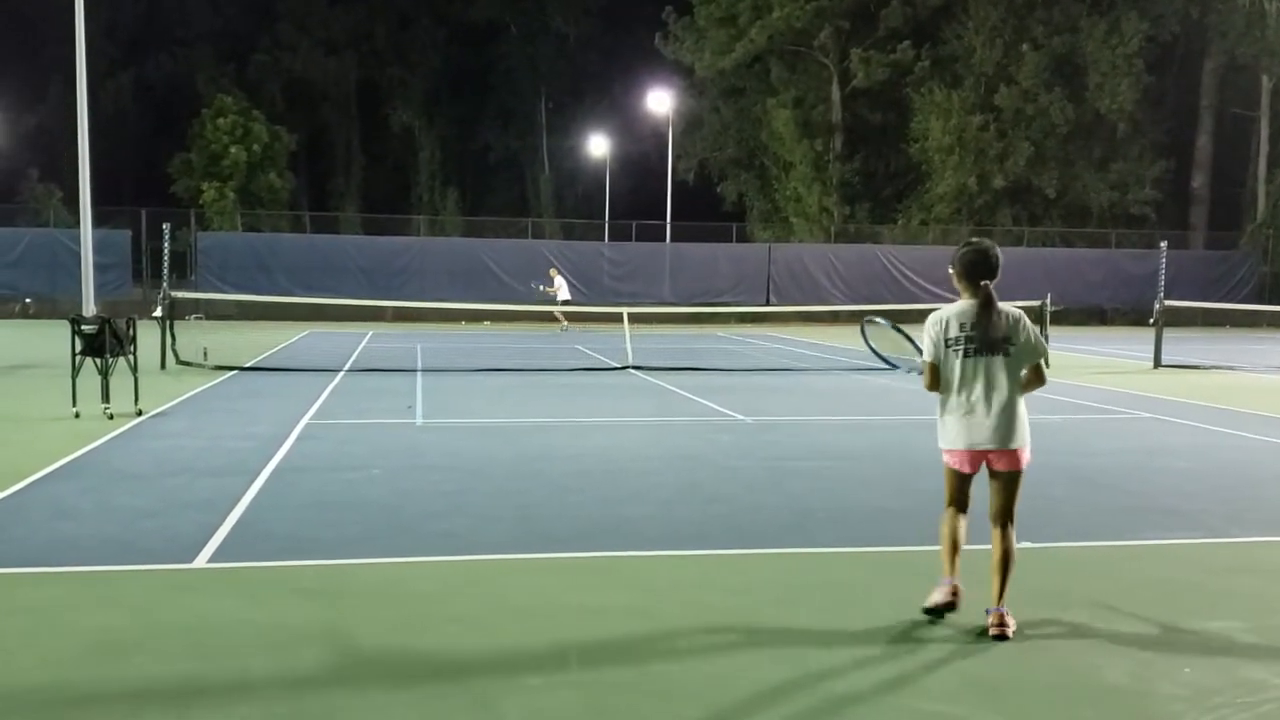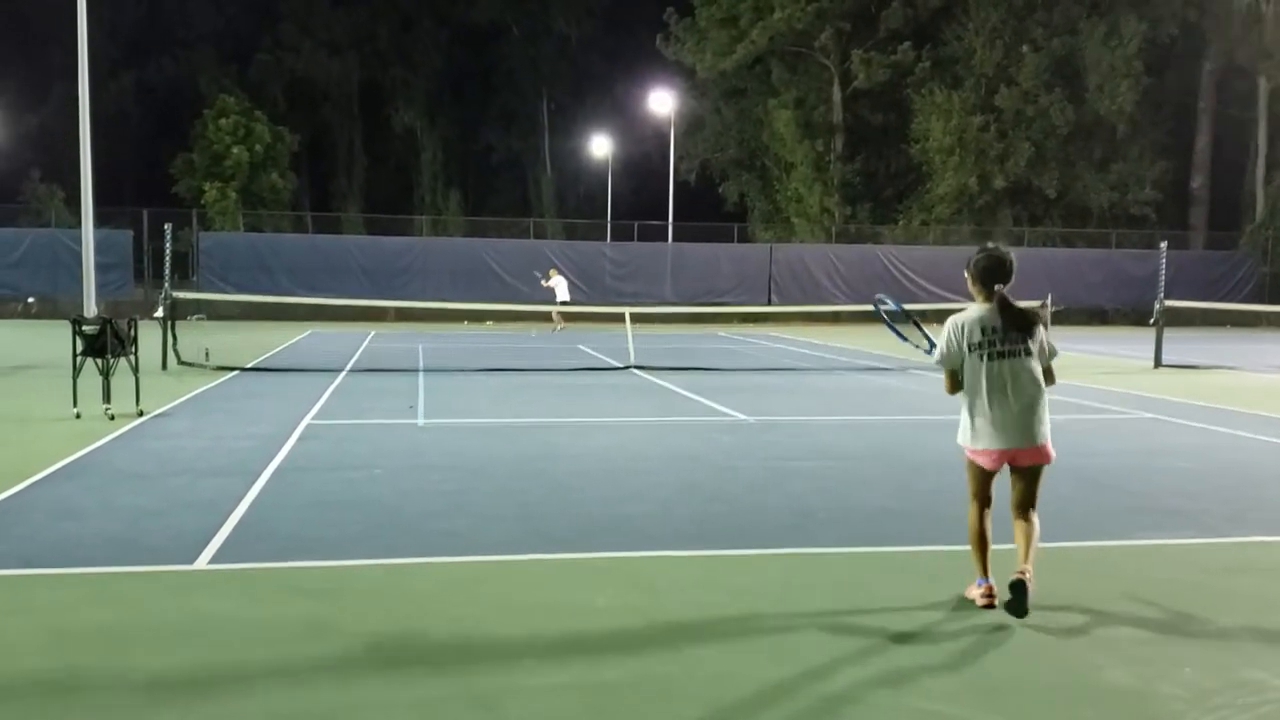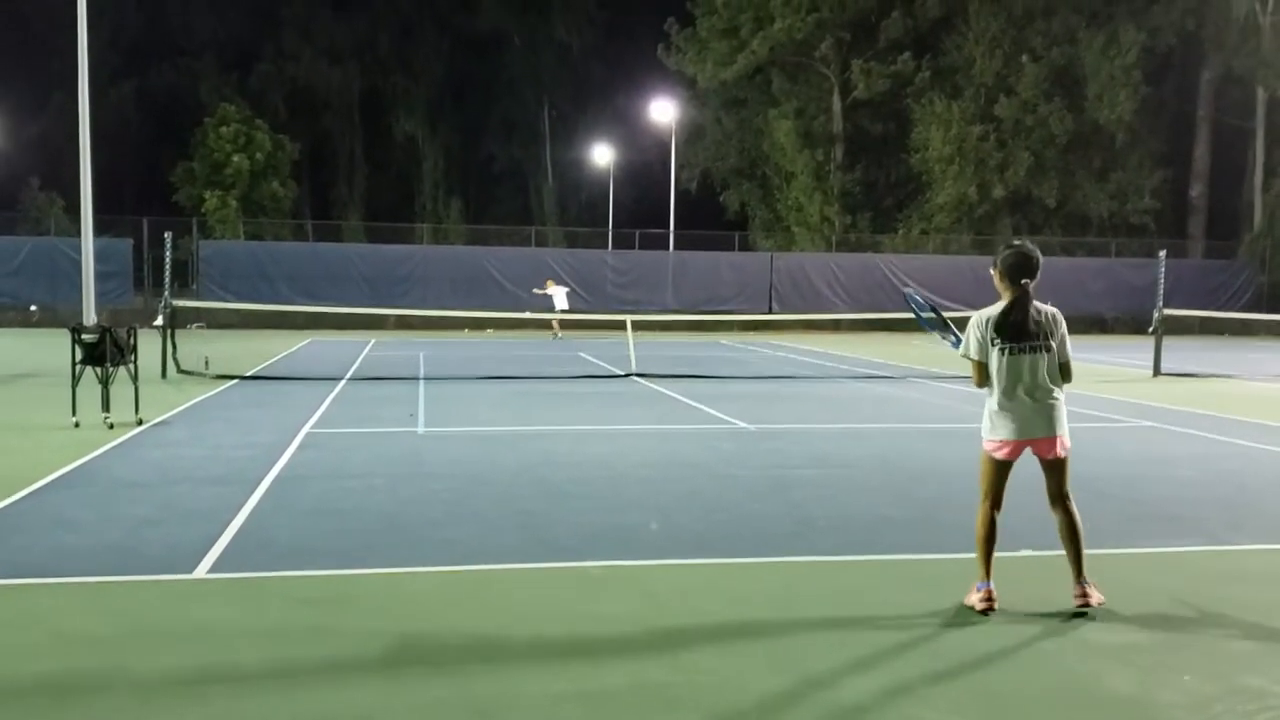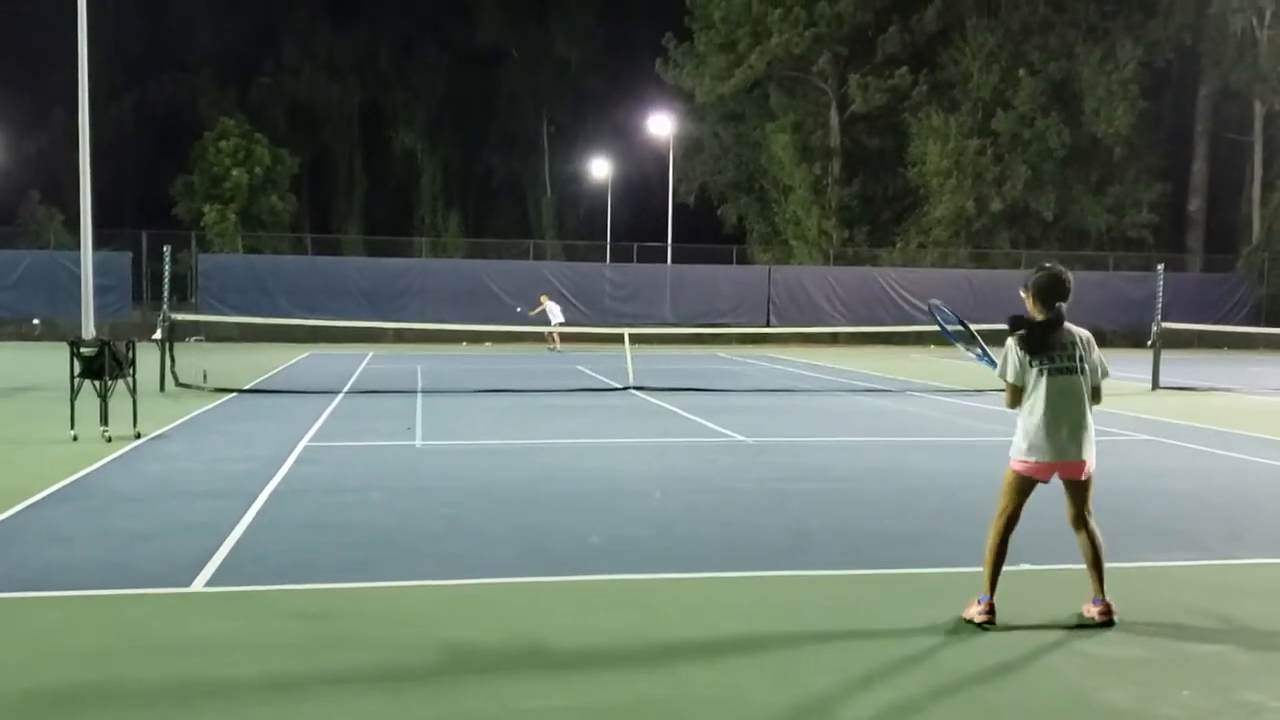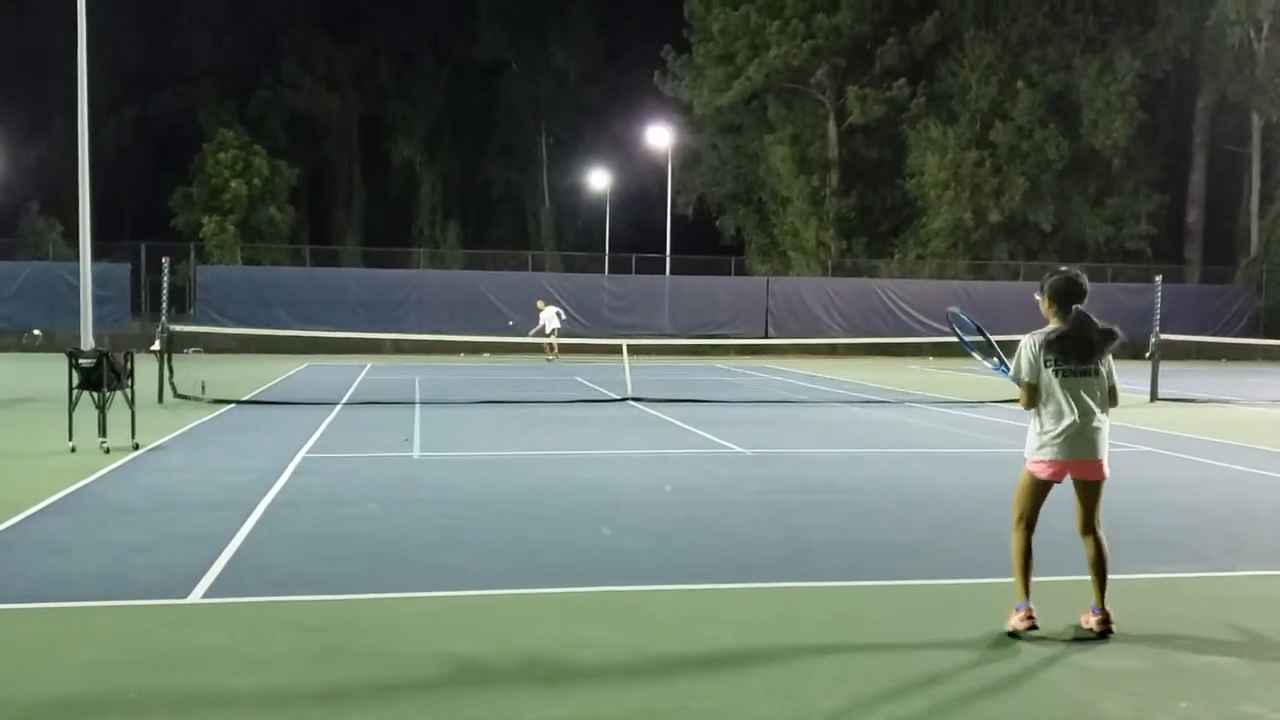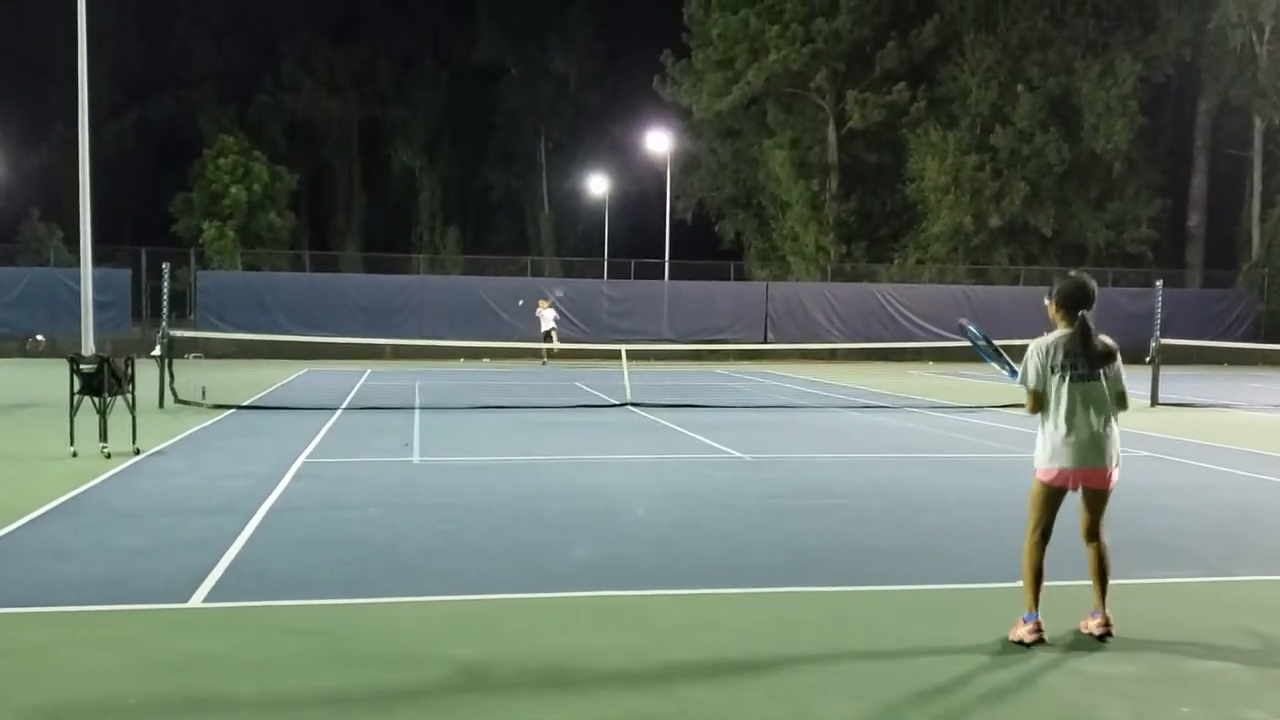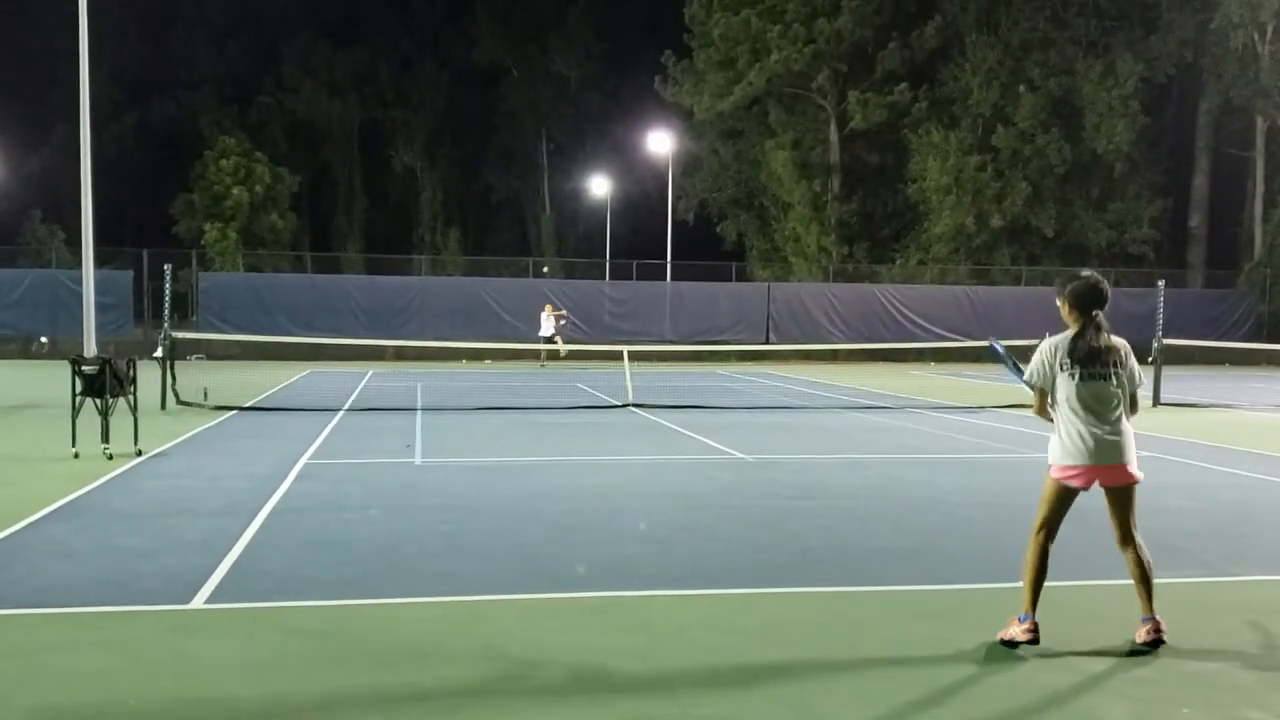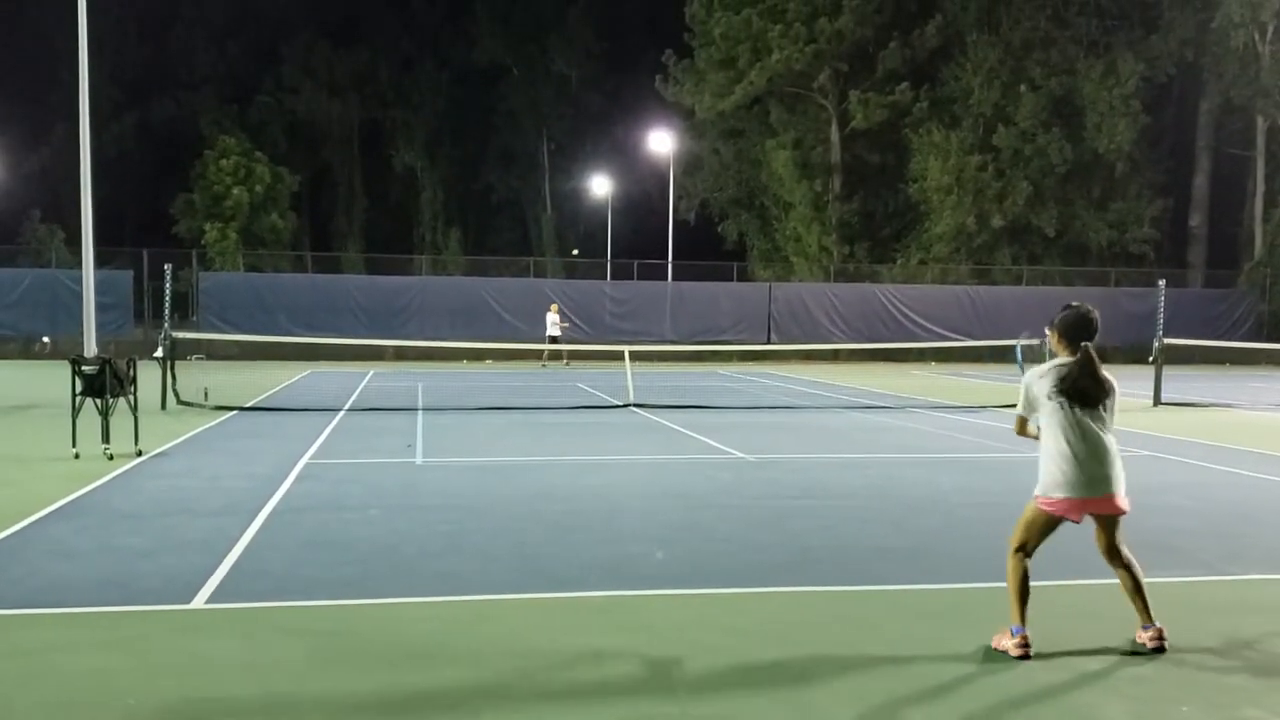
dt=0.2s
person 1, frame 1
left shoulder: (940, 320)
right shoulder: (1015, 320)
left elbow: (931, 383)
right elbow: (1037, 378)
left hip: (961, 434)
right hip: (1006, 435)
left knee: (955, 508)
right knee: (1001, 521)
left ankle: (949, 584)
right ankle: (998, 613)
person 1, frame 2
left shoulder: (958, 325)
right shoulder: (1031, 321)
left elbow: (952, 387)
right elbow: (1049, 378)
left hip: (984, 433)
right hip: (1030, 432)
left knee: (980, 503)
right knee: (1025, 510)
left ankle: (984, 584)
right ankle: (1022, 572)
person 1, frame 3
left shoulder: (984, 320)
right shoulder: (1052, 317)
left elbow: (980, 380)
right elbow: (1066, 375)
left hip: (1004, 424)
right hip: (1049, 423)
left knee: (989, 505)
right knee: (1061, 501)
left ankle: (984, 590)
right ankle: (1081, 586)
person 1, frame 4
left shoulder: (1018, 341)
right shoulder: (1084, 339)
left elbow: (1013, 401)
right elbow: (1095, 396)
left hip: (1034, 447)
right hip: (1077, 445)
left knee: (1004, 522)
right knee: (1082, 521)
left ankle: (985, 602)
right ankle: (1100, 602)
person 1, frame 5
left shoulder: (1035, 342)
right shoulder: (1101, 341)
left elbow: (1027, 401)
right elbow: (1112, 399)
left hip: (1050, 447)
right hip: (1092, 446)
left knee: (1022, 525)
right knee: (1089, 527)
left ankle: (1025, 609)
right ankle: (1099, 612)
person 1, frame 6
left shoulder: (1043, 347)
right shoulder: (1106, 348)
left elbow: (1034, 406)
right elbow: (1121, 404)
left hip: (1059, 454)
right hip: (1102, 454)
left knee: (1037, 536)
right knee: (1093, 533)
left ankle: (1031, 620)
right ankle: (1099, 616)
person 1, frame 7
left shoulder: (1052, 347)
right shoulder: (1120, 348)
left elbow: (1039, 409)
right elbow: (1132, 407)
left hip: (1073, 455)
right hip: (1117, 452)
left knee: (1042, 534)
right knee: (1127, 536)
left ankle: (1026, 622)
right ankle: (1150, 622)
person 1, frame 8
left shoulder: (1038, 376)
right shoulder: (1106, 381)
left elbow: (1021, 428)
right elbow: (1102, 431)
left hip: (1061, 486)
right hip: (1106, 482)
left knee: (1019, 550)
right knee: (1114, 551)
left ankle: (1017, 635)
right ankle: (1151, 628)
